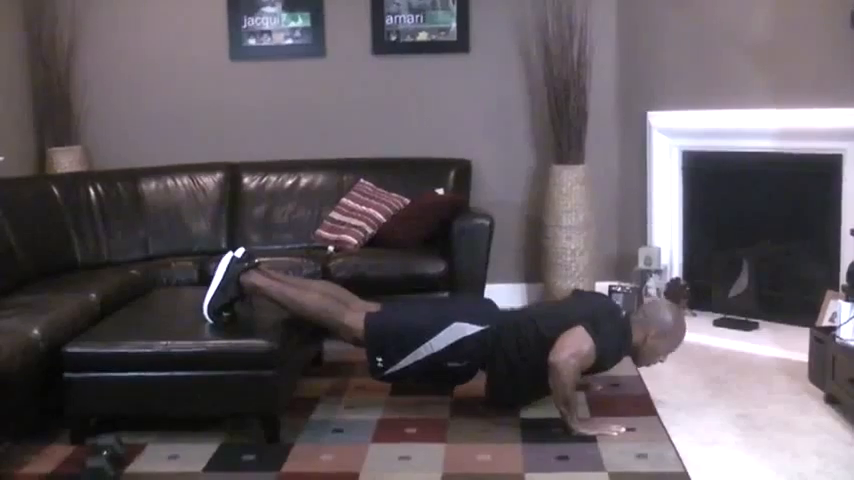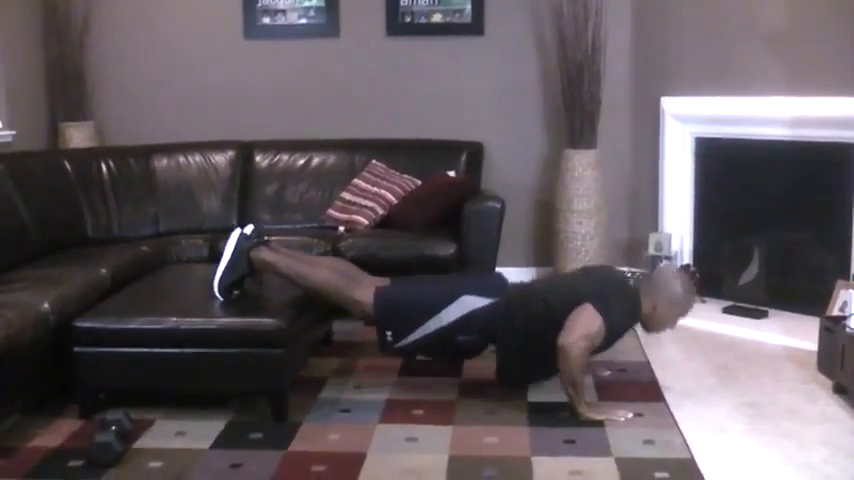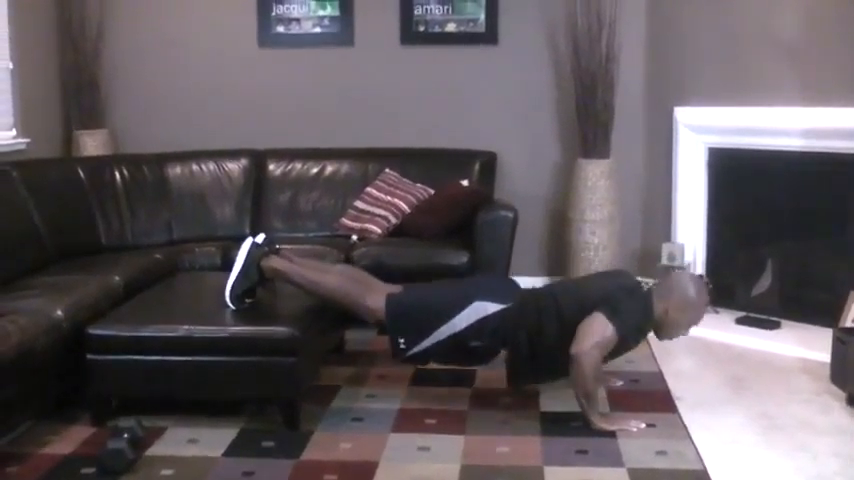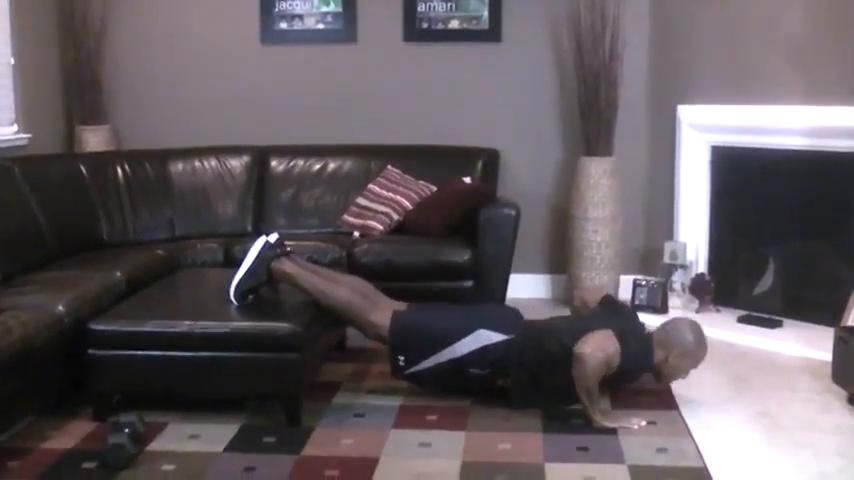
dt=0.7s
person 1, frame 1
left shoulder: (604, 310)
right shoulder: (611, 335)
right elbow: (561, 359)
left wrist: (569, 380)
right wrist: (576, 420)
left hip: (476, 321)
right hip: (469, 339)
left knee: (359, 310)
right knee: (353, 324)
left ankle: (249, 270)
right ankle: (246, 279)
person 1, frame 2
left shoulder: (613, 283)
right shoulder: (619, 304)
right elbow: (570, 343)
left wrist: (577, 369)
right wrist: (582, 405)
left hip: (484, 298)
right hip: (478, 314)
left knee: (367, 289)
right knee: (362, 299)
left ankle: (258, 248)
right ankle: (255, 254)
person 1, frame 3
left shoulder: (628, 289)
right shoulder: (633, 311)
right elbow: (583, 351)
left wrist: (594, 375)
right wrist: (597, 415)
left hip: (497, 302)
right hip: (490, 318)
left knee: (379, 294)
right knee: (374, 306)
left ankle: (270, 255)
right ankle: (266, 264)
person 1, frame 4
left shoulder: (627, 322)
right shoulder: (634, 350)
left elbow: (584, 295)
right elbow: (587, 355)
right wrist: (598, 413)
left hip: (499, 331)
right hip: (492, 349)
left knee: (384, 310)
right knee: (379, 322)
left ankle: (280, 258)
right ankle: (275, 265)
